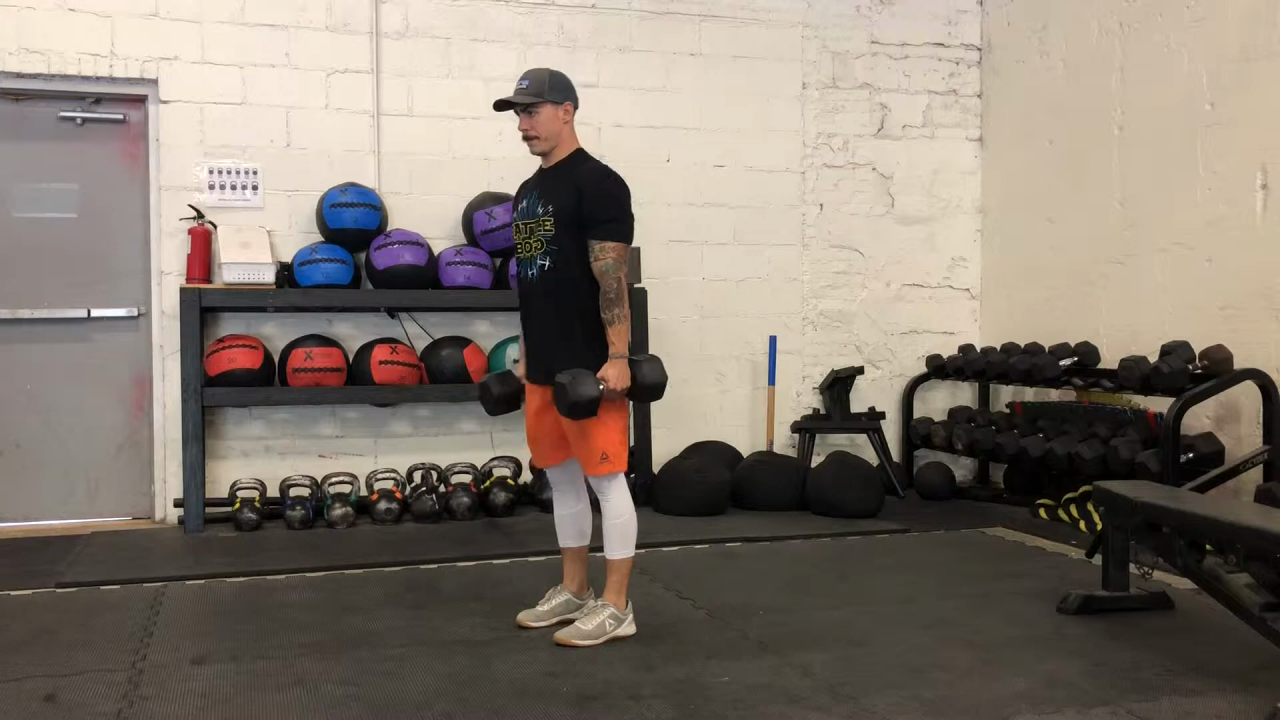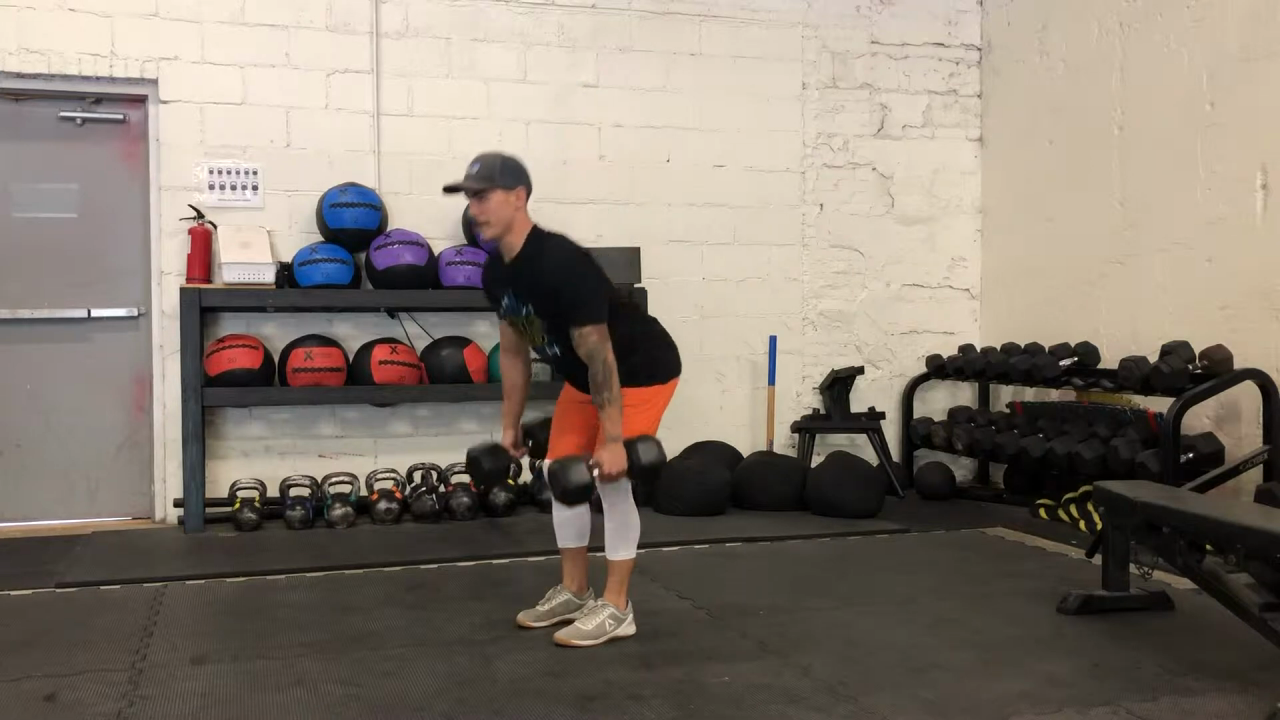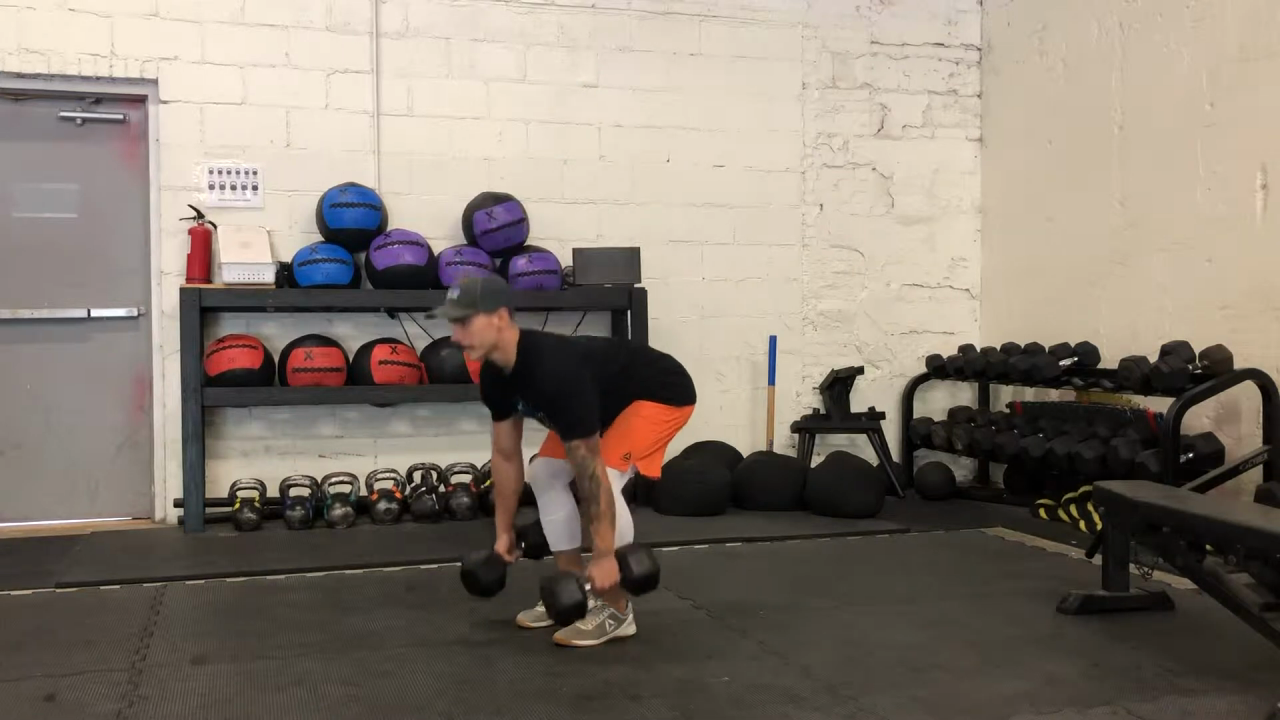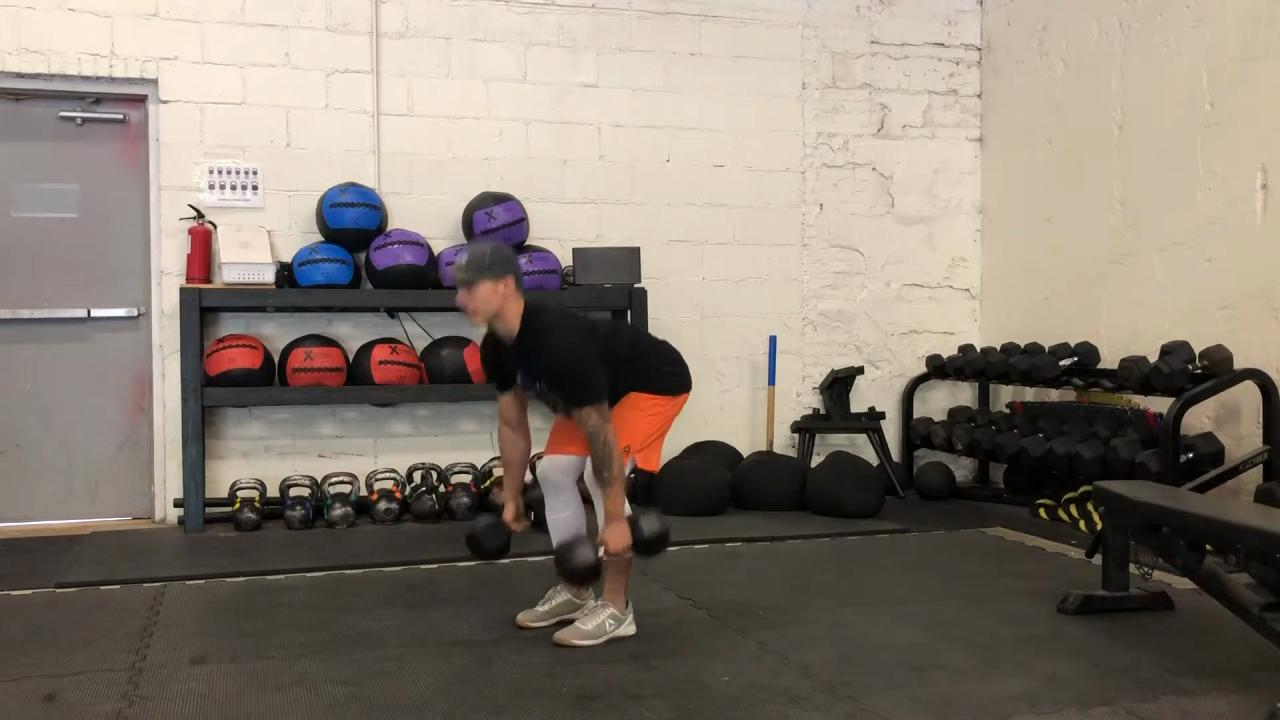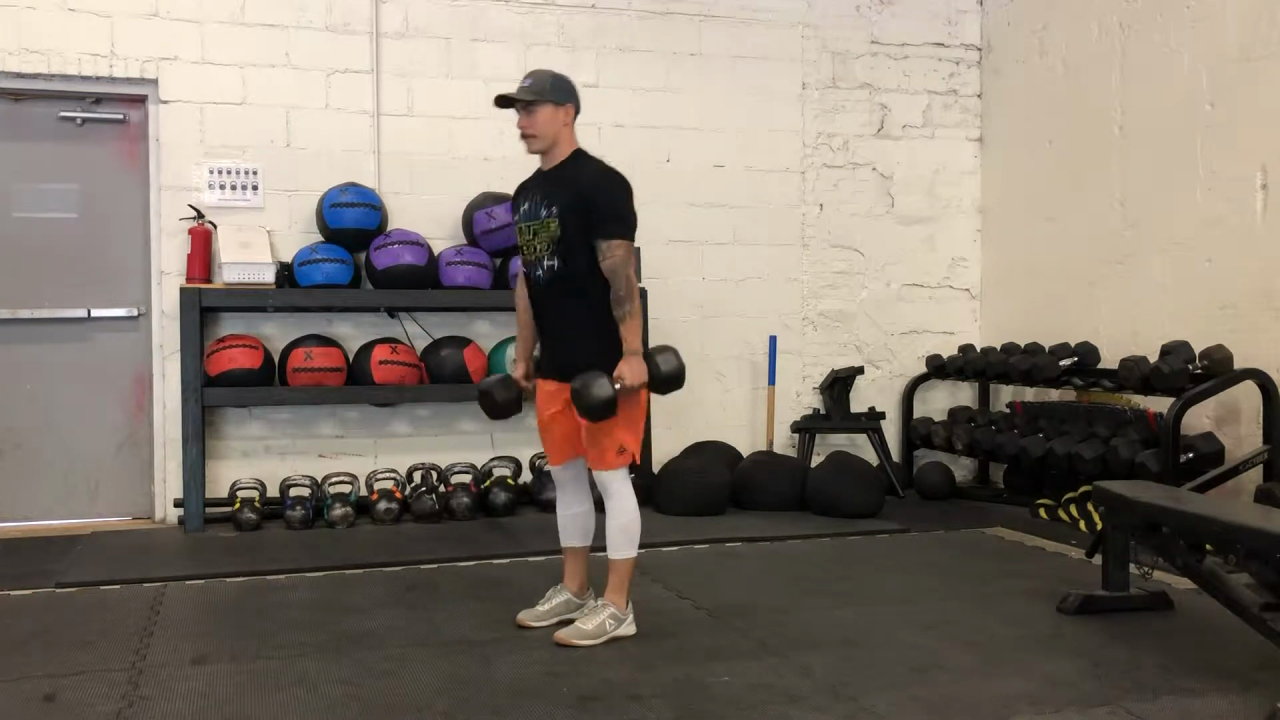
dt=0.5s
person 1, frame 1
left shoulder: (596, 182)
right shoulder: (529, 191)
left elbow: (612, 276)
left wrist: (617, 359)
right wrist: (525, 357)
left hip: (593, 366)
right hip: (549, 367)
left knee: (604, 478)
right knee: (561, 476)
left ankle: (616, 607)
right ankle: (574, 592)
person 1, frame 2
left shoulder: (561, 263)
right shoulder: (496, 272)
left elbow: (600, 355)
right elbow: (513, 352)
left wrist: (612, 441)
right wrist: (510, 424)
left hip: (642, 368)
right hip: (584, 375)
left knee: (610, 479)
left ankle: (616, 608)
right ankle: (573, 591)
person 1, frame 3
left shoulder: (556, 371)
right shoulder: (496, 376)
left elbow: (590, 471)
right elbow: (506, 457)
left wrist: (603, 558)
right wrist: (504, 532)
left hip: (661, 393)
right hip: (607, 395)
left knee: (604, 476)
right knee: (544, 473)
left ankle: (614, 609)
person 1, frame 4
left shoulder: (561, 342)
right shoulder: (496, 349)
left elbow: (600, 437)
right elbow: (512, 425)
left wrist: (615, 521)
right wrist: (511, 497)
left hip: (656, 382)
right hip: (603, 385)
left knee: (605, 476)
right knee: (554, 471)
left ankle: (615, 607)
right ankle: (574, 591)
person 1, frame 5
left shoulder: (598, 182)
right shoulder: (526, 193)
left elbow: (621, 272)
left wrist: (633, 356)
right wrist: (523, 357)
left hip: (604, 363)
right hip: (556, 364)
left knee: (610, 475)
right knee: (566, 475)
left ankle: (616, 608)
right ankle: (573, 591)
